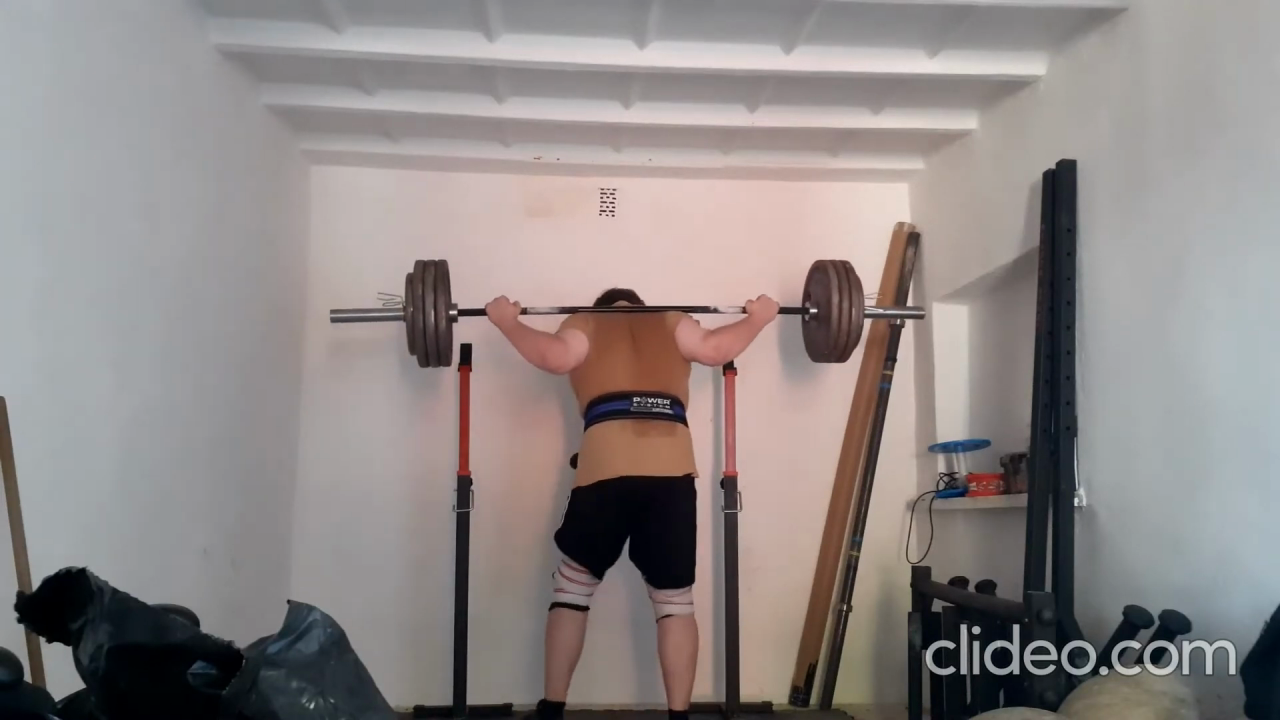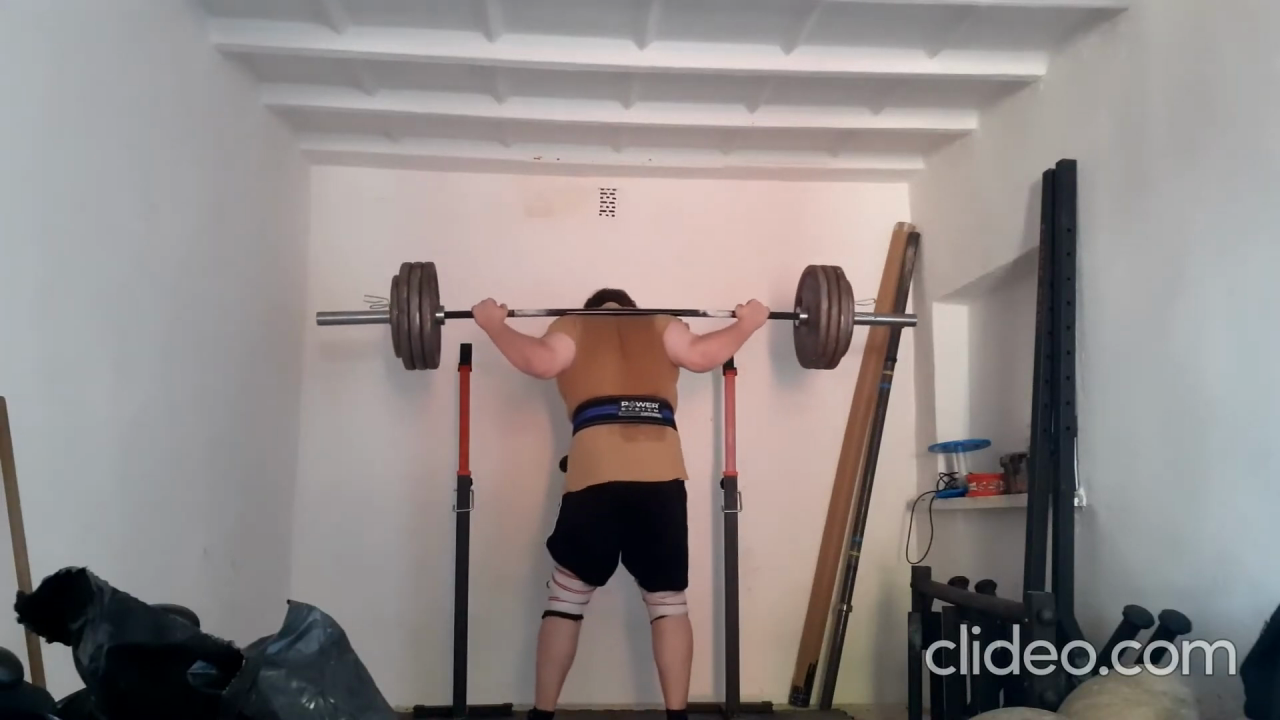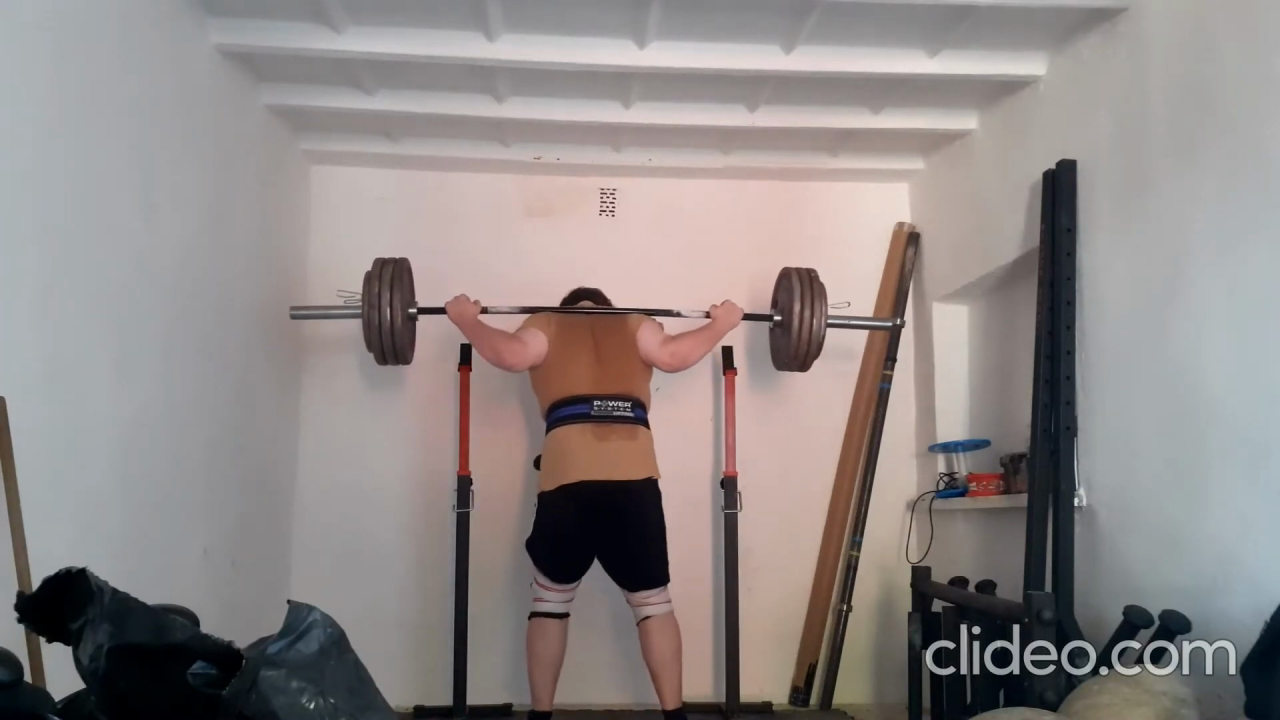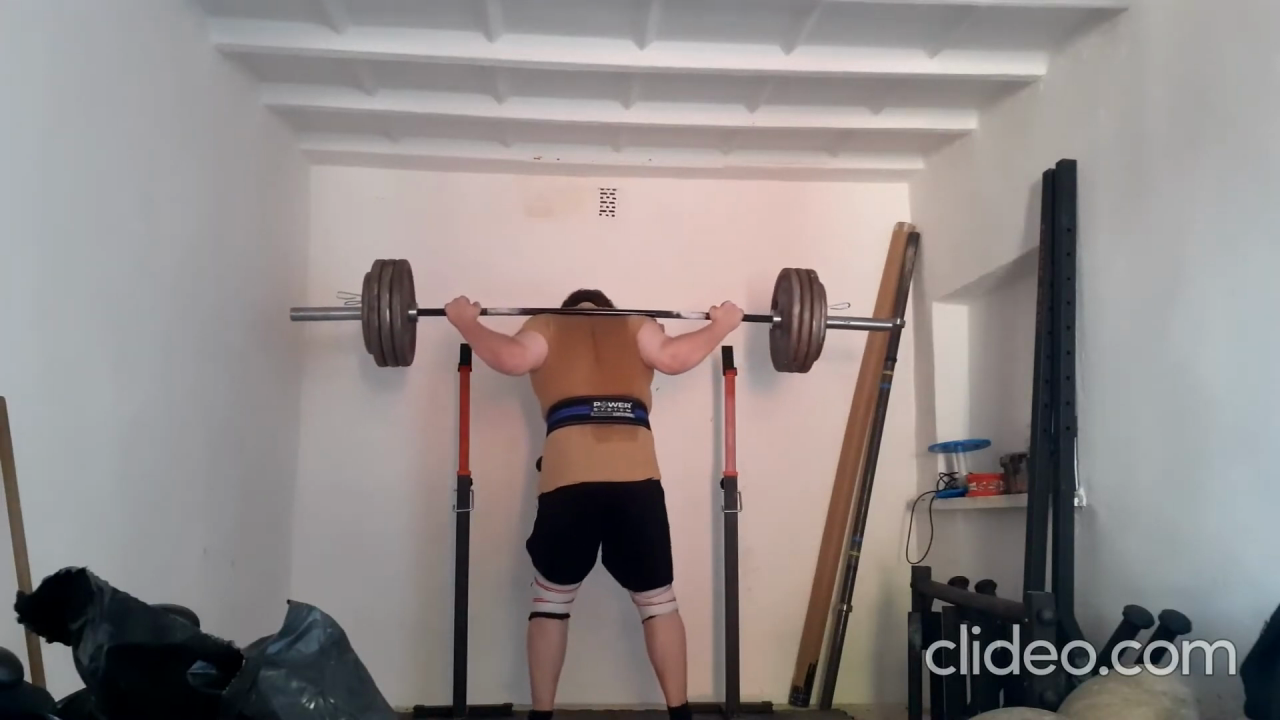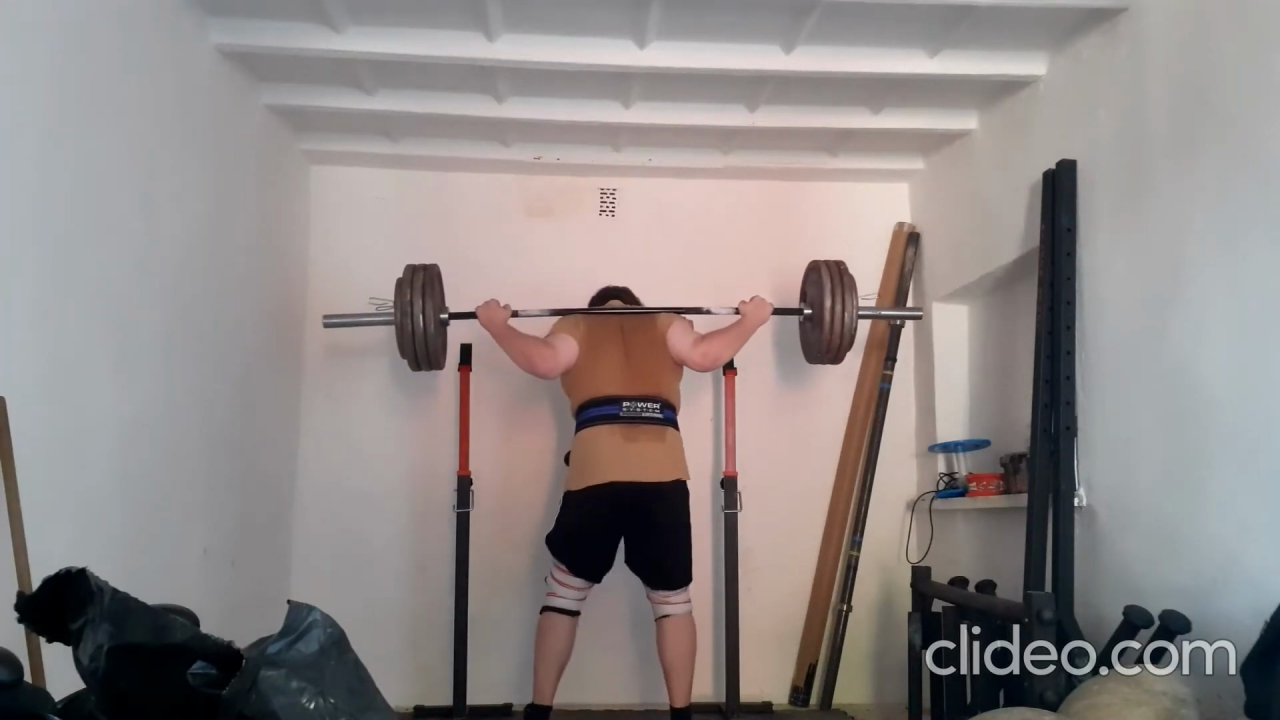
dt=0.4s
person 1, frame 1
left shoulder: (584, 323)
right shoulder: (671, 322)
left elbow: (554, 357)
right elbow: (714, 350)
left wrist: (507, 320)
right wrist: (758, 317)
left hip: (605, 470)
right hip: (671, 472)
left knee: (572, 590)
right knee: (674, 602)
person 1, frame 2
left shoulder: (572, 327)
right shoulder: (660, 325)
left elbow: (541, 361)
right elbow: (701, 355)
left wrist: (492, 324)
right wrist: (748, 323)
left hip: (594, 477)
right hip: (661, 477)
left knee: (565, 601)
right knee: (668, 602)
person 1, frame 3
left shoulder: (546, 324)
right shoulder: (635, 324)
left elbow: (511, 354)
right elbow: (673, 355)
left wrist: (465, 318)
right wrist: (723, 323)
left hip: (567, 476)
right hip: (635, 477)
left knee: (550, 601)
right knee: (653, 603)
person 1, frame 4
left shoulder: (546, 326)
right shoulder: (636, 325)
left elbow: (511, 358)
right elbow: (674, 357)
left wrist: (464, 321)
right wrist: (723, 325)
left hip: (568, 478)
right hip: (637, 478)
left knee: (551, 603)
right knee: (658, 602)
person 1, frame 5
left shoulder: (576, 325)
right shoulder: (664, 323)
left elbow: (544, 362)
right elbow: (705, 355)
left wrist: (496, 325)
right wrist: (752, 319)
left hip: (595, 476)
right hip: (663, 477)
left knee: (562, 598)
right knee: (673, 601)
